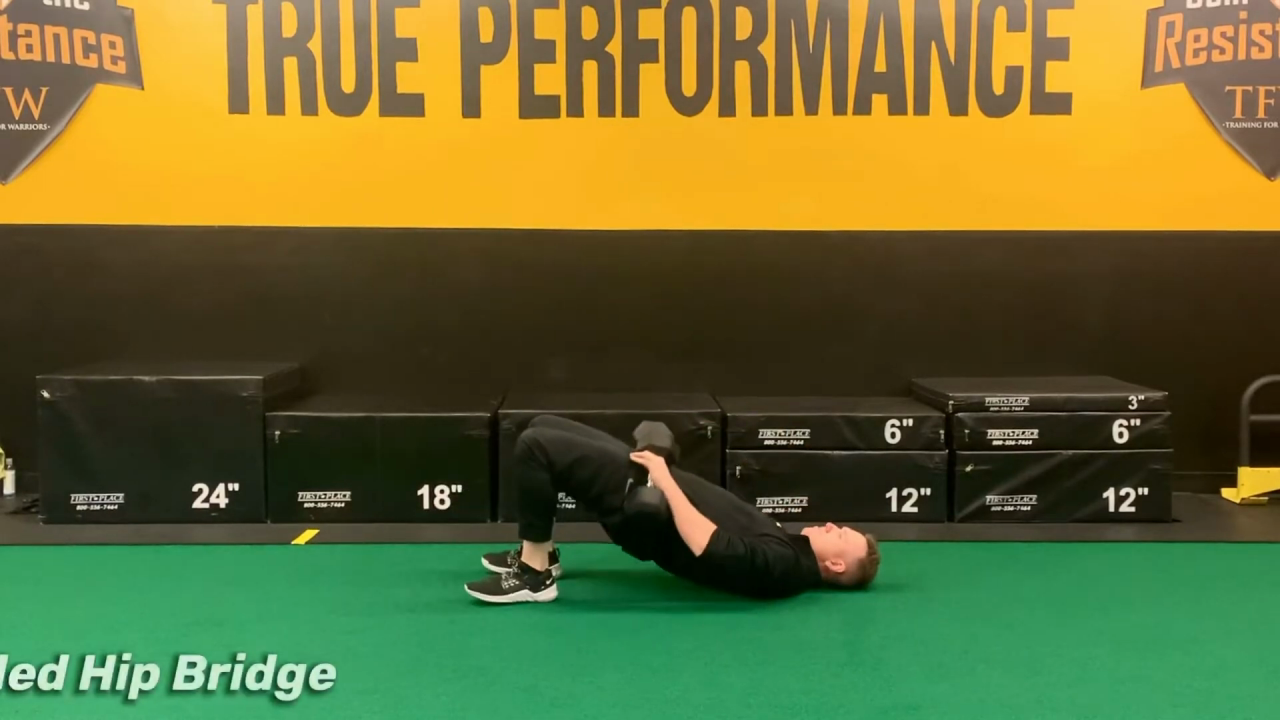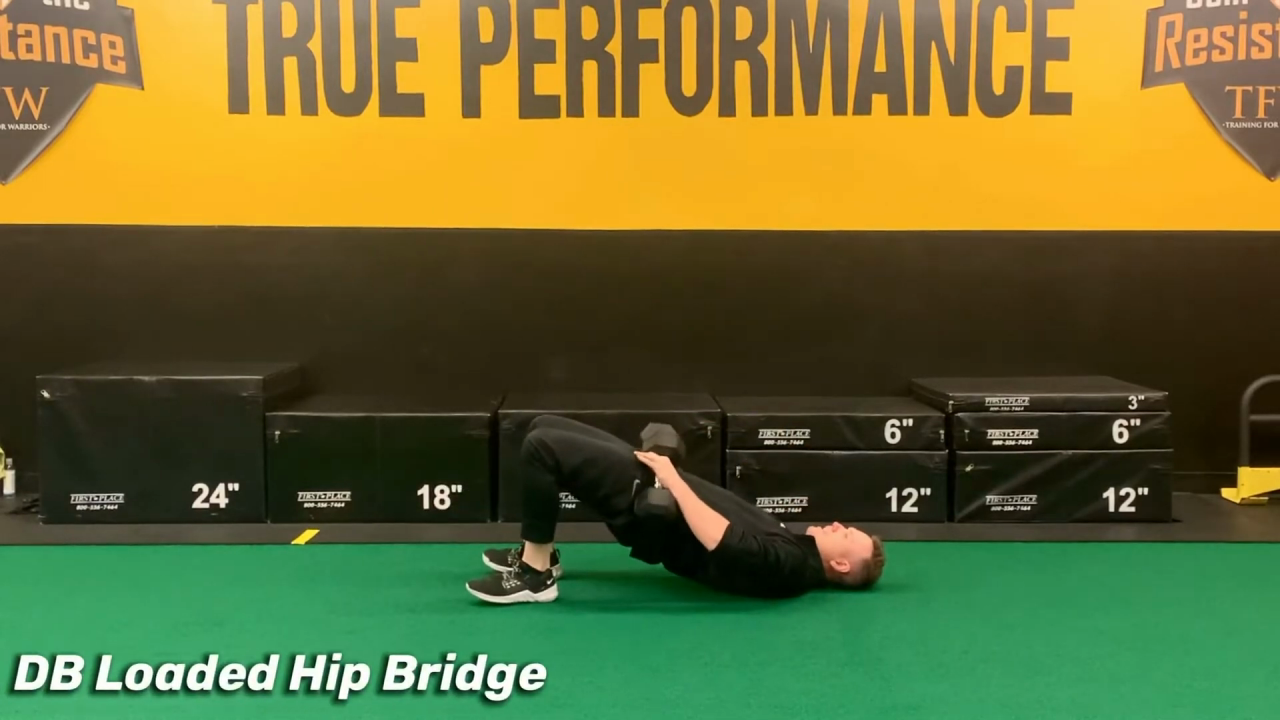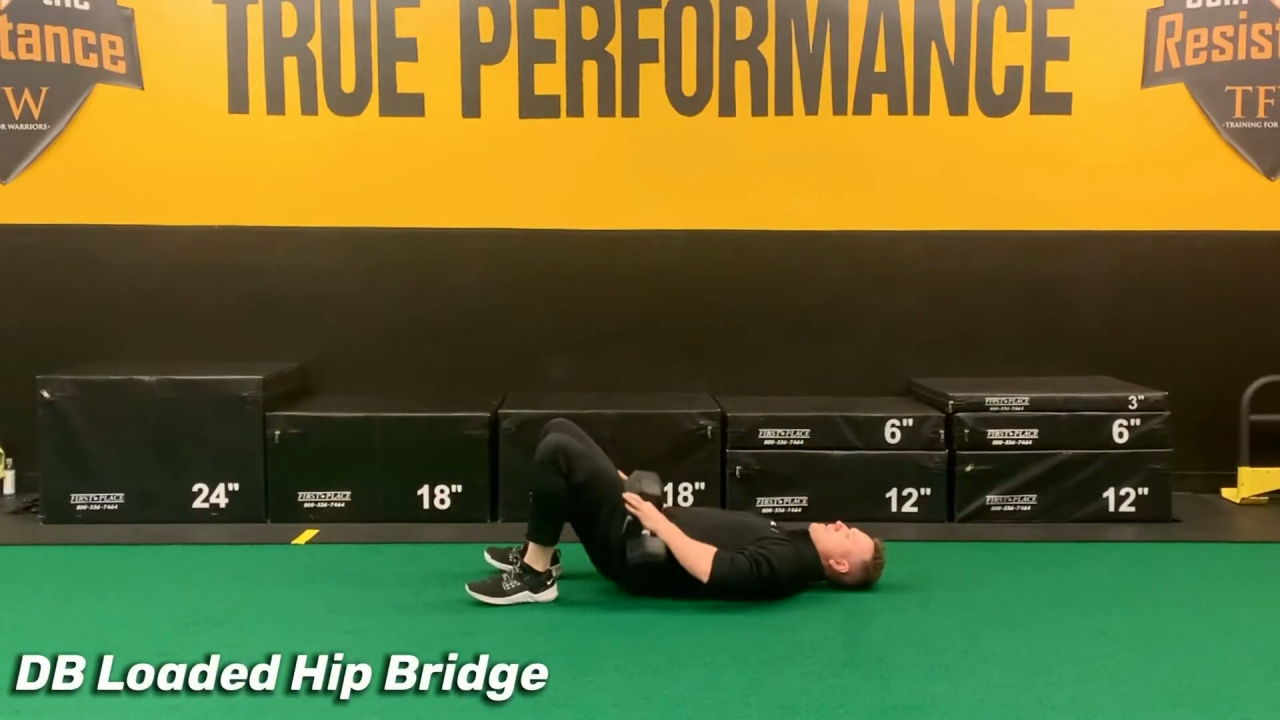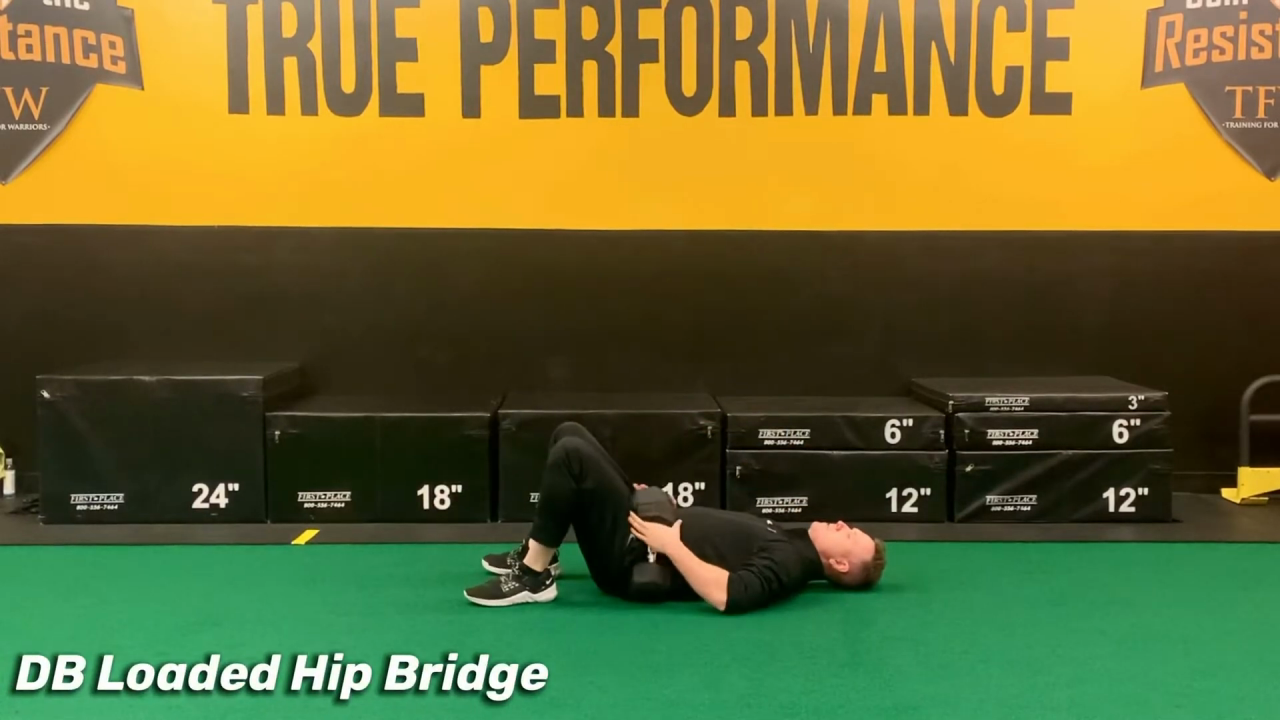
dt=0.5s
person 1, frame 1
left shoulder: (781, 566)
right shoulder: (787, 546)
left elbow: (708, 548)
left wrist: (664, 482)
right wrist: (660, 474)
right hip: (652, 487)
left knee: (533, 446)
right knee: (543, 428)
left ankle: (533, 573)
right ankle: (540, 553)
person 1, frame 2
left shoulder: (789, 567)
right shoulder: (791, 545)
left elbow: (723, 543)
left wrist: (672, 480)
right wrist: (666, 474)
right hip: (656, 483)
left knee: (541, 447)
right knee: (545, 428)
left ankle: (534, 573)
right ankle: (538, 552)
person 1, frame 3
left shoulder: (789, 565)
right shoulder: (788, 542)
left elbow: (715, 570)
left wrist: (659, 523)
right wrist: (637, 490)
right hip: (649, 528)
left knee: (556, 451)
right knee: (559, 431)
left ankle: (534, 575)
right ankle: (538, 553)
person 1, frame 4
left shoulder: (790, 565)
right shoulder: (786, 542)
left elbow: (727, 595)
left wrist: (672, 546)
left hip: (632, 559)
right hip: (648, 532)
left knee: (571, 455)
right knee: (569, 434)
left ankle: (532, 575)
right ankle: (538, 552)
